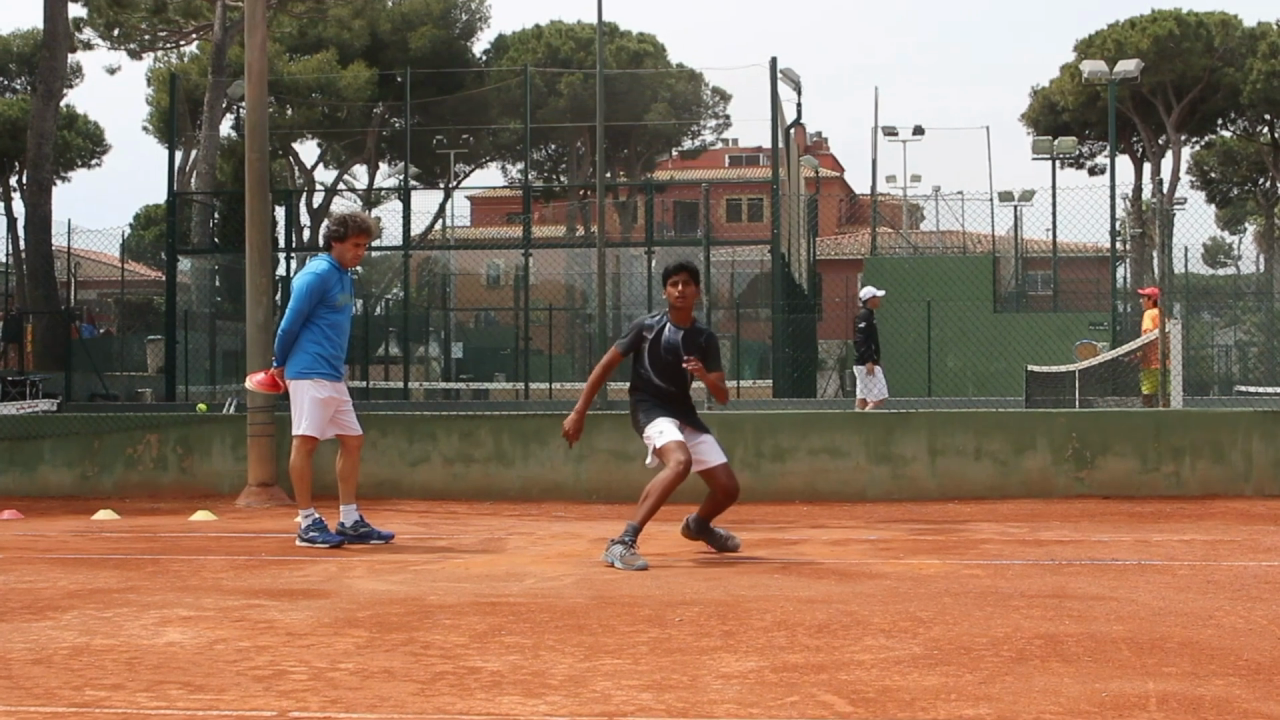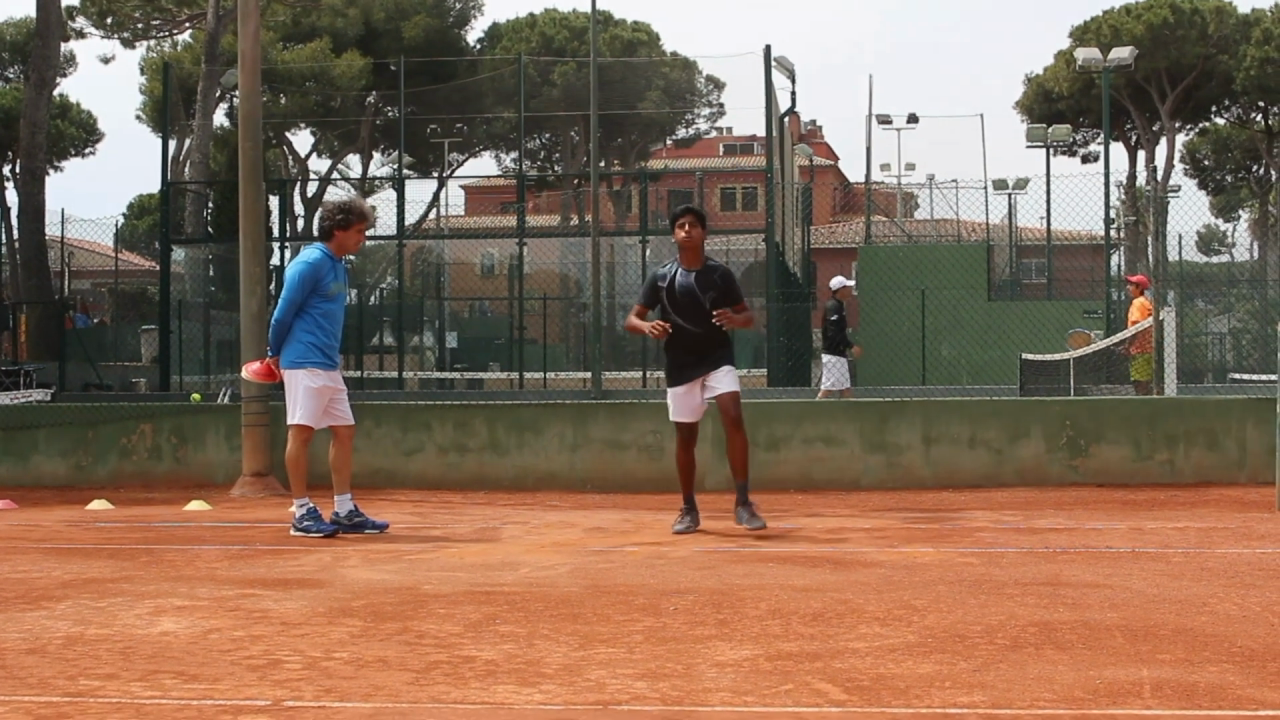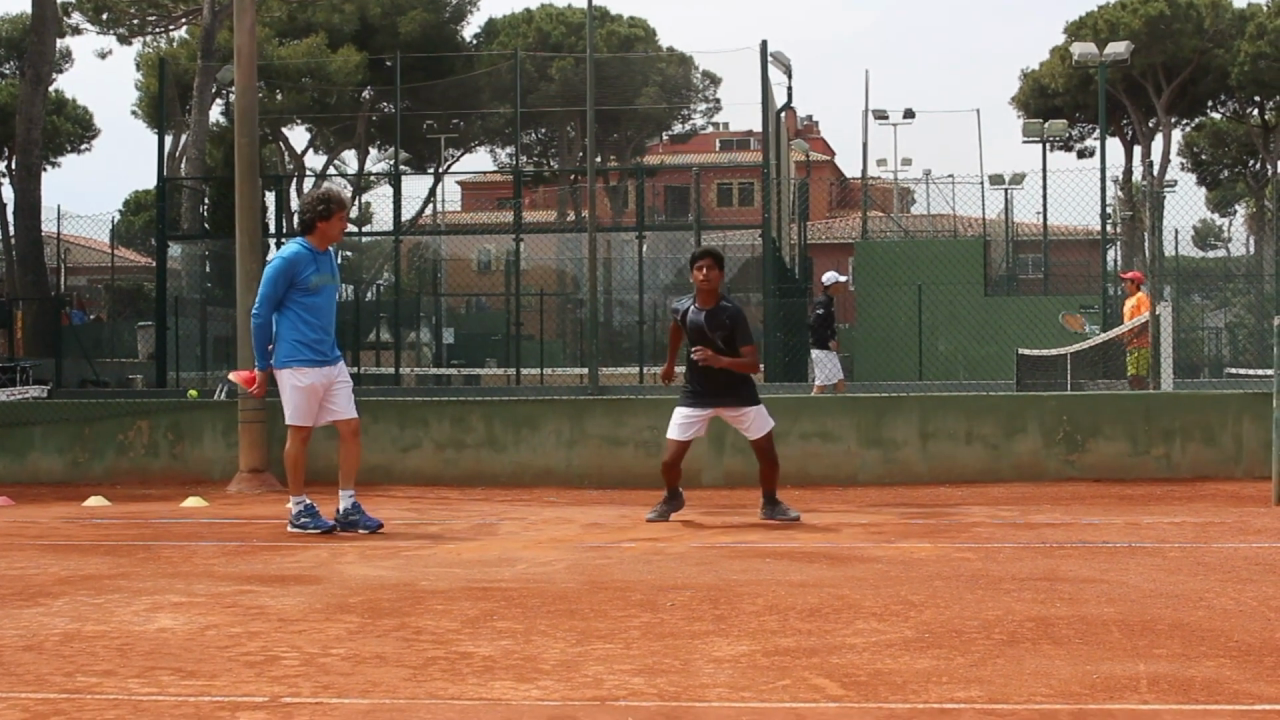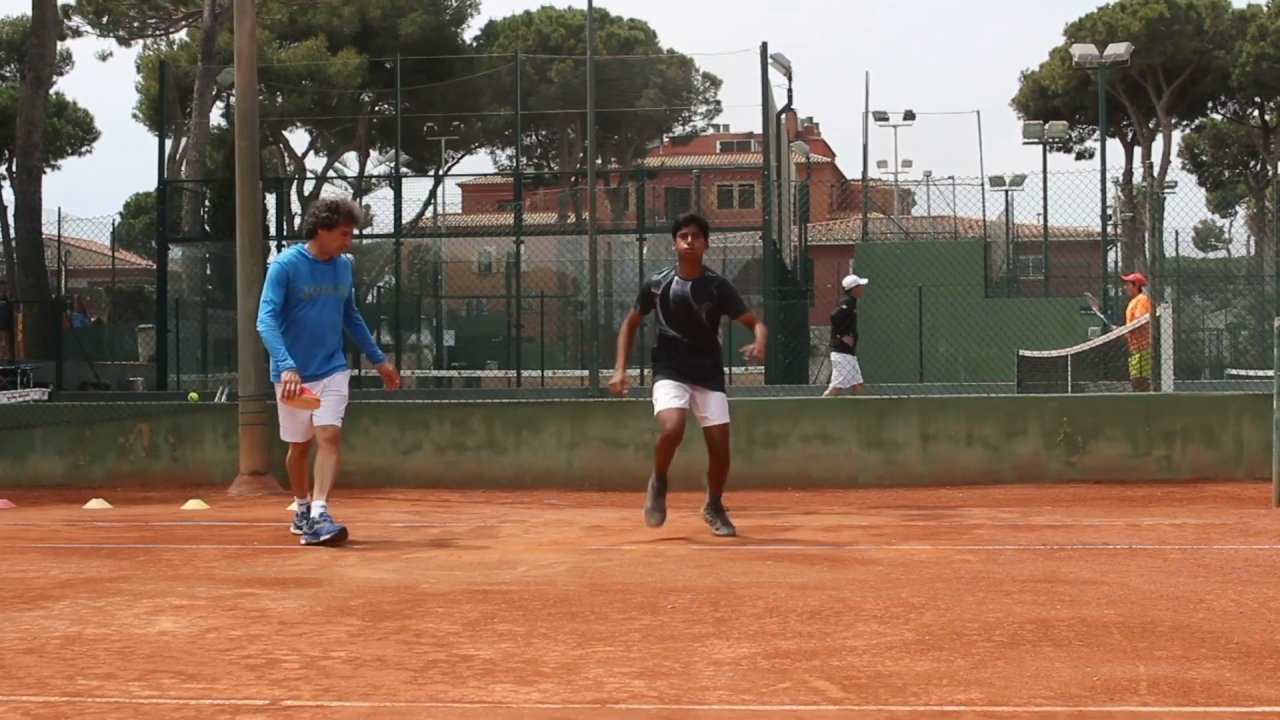
dt=0.5s
person 1, frame 1
left shoulder: (343, 275)
right shoulder: (317, 274)
right elbow: (289, 324)
right wrist: (280, 364)
left hip: (333, 376)
right hip: (310, 374)
left knee: (352, 441)
right knee: (305, 442)
left ankle: (350, 521)
right ankle: (308, 523)
person 1, frame 2
left shoulder: (337, 264)
right shoulder: (310, 263)
right elbow: (283, 314)
right wrist: (275, 354)
left hip: (329, 365)
right hip: (305, 364)
left knee: (344, 433)
right knee: (301, 432)
left ankle: (344, 511)
right ankle: (302, 513)
person 1, frame 3
left shoulder: (329, 256)
right shoulder: (288, 259)
right elbow: (260, 313)
right wrist: (262, 365)
left hip: (332, 361)
right hip: (298, 363)
left knee: (350, 428)
right knee: (300, 432)
left ankle: (347, 507)
right ankle: (299, 509)
person 1, frame 4
left shoulder: (344, 266)
right shoulder: (284, 265)
left elbow: (351, 316)
right elbow: (266, 320)
left wrist: (378, 358)
right wrist: (286, 366)
left hip: (332, 371)
right hip: (294, 375)
left knee: (328, 436)
right knee: (300, 445)
left ankle: (318, 515)
right ankle: (302, 508)
person 2, frame 1
left shoulder: (706, 339)
right shoulder: (646, 326)
left elbow: (722, 397)
right elbow: (606, 365)
left wrist: (706, 377)
right wrist: (578, 412)
left hip: (685, 412)
right hip: (651, 409)
left knee: (728, 489)
right knee: (680, 463)
left ankle: (698, 525)
right ankle: (622, 543)
person 2, frame 2
left shoulder: (720, 273)
right shoulder: (660, 277)
left elbow: (748, 316)
right elbow: (631, 320)
left wrist: (737, 319)
right wrist: (648, 327)
left hip: (718, 359)
right hip: (680, 364)
left knee: (733, 419)
right knee: (687, 441)
left ankle: (742, 501)
right ankle: (689, 508)
person 2, frame 3
left shoulder: (732, 313)
right shoulder: (680, 307)
left elbow: (752, 364)
left wrist: (719, 360)
right wrist: (670, 362)
left hip: (738, 393)
right hip: (696, 394)
left knee: (767, 453)
right knee: (669, 461)
left ankle: (770, 503)
right ankle: (673, 498)
person 2, frame 4
left shoulder: (719, 285)
right shoulder: (656, 284)
left elbow: (755, 322)
right elbow: (630, 325)
left wrist: (760, 343)
right wrist: (620, 368)
left hip: (709, 371)
right hip: (669, 371)
left knee: (719, 447)
right knee: (671, 430)
left ankle: (714, 506)
right ankle: (658, 481)
